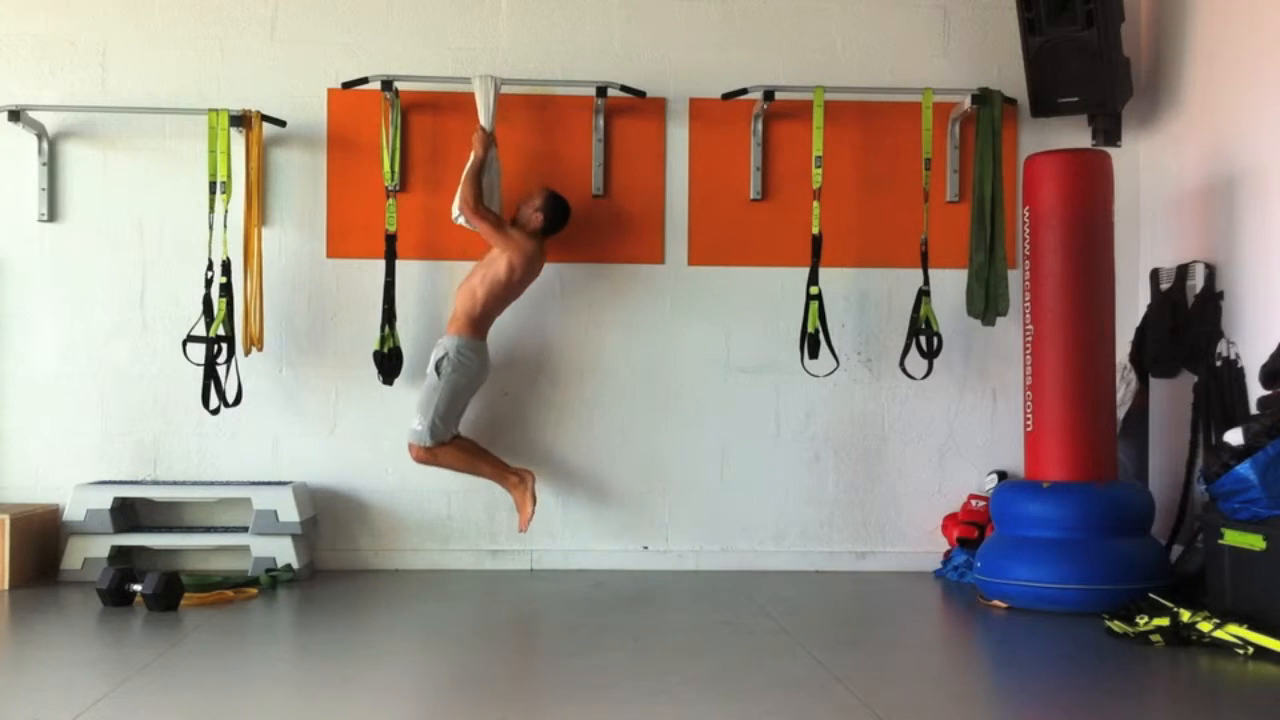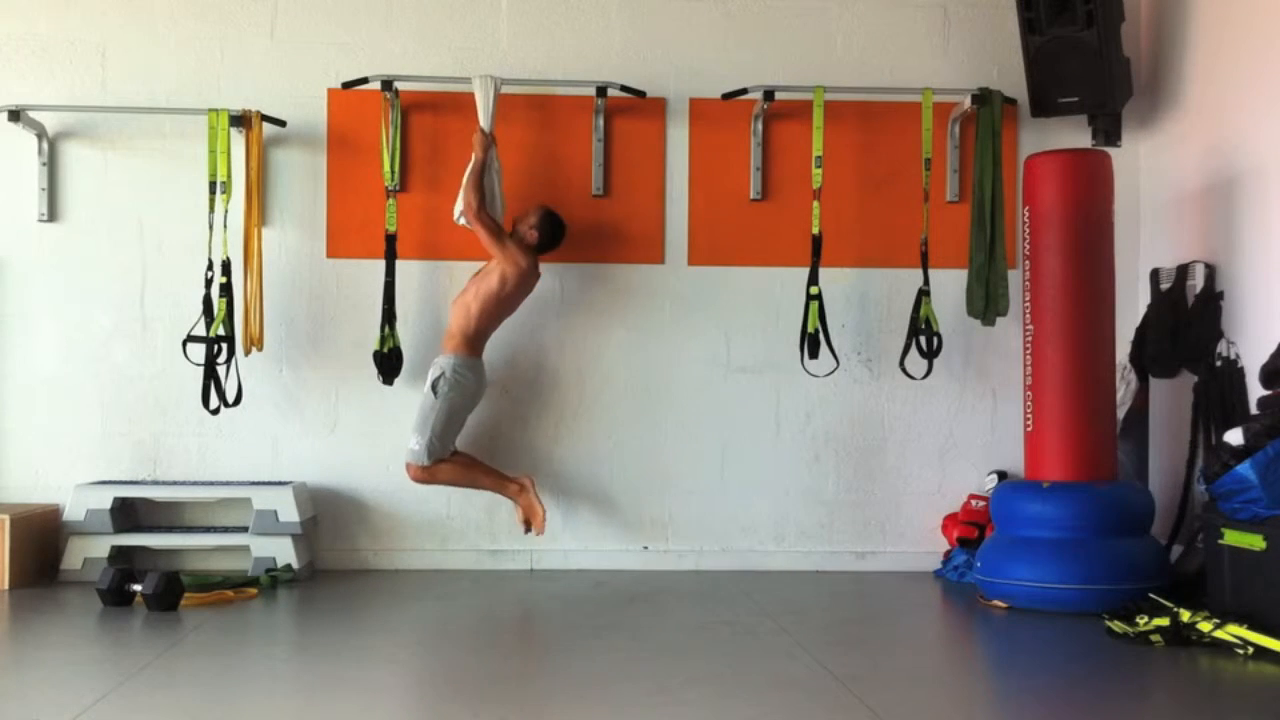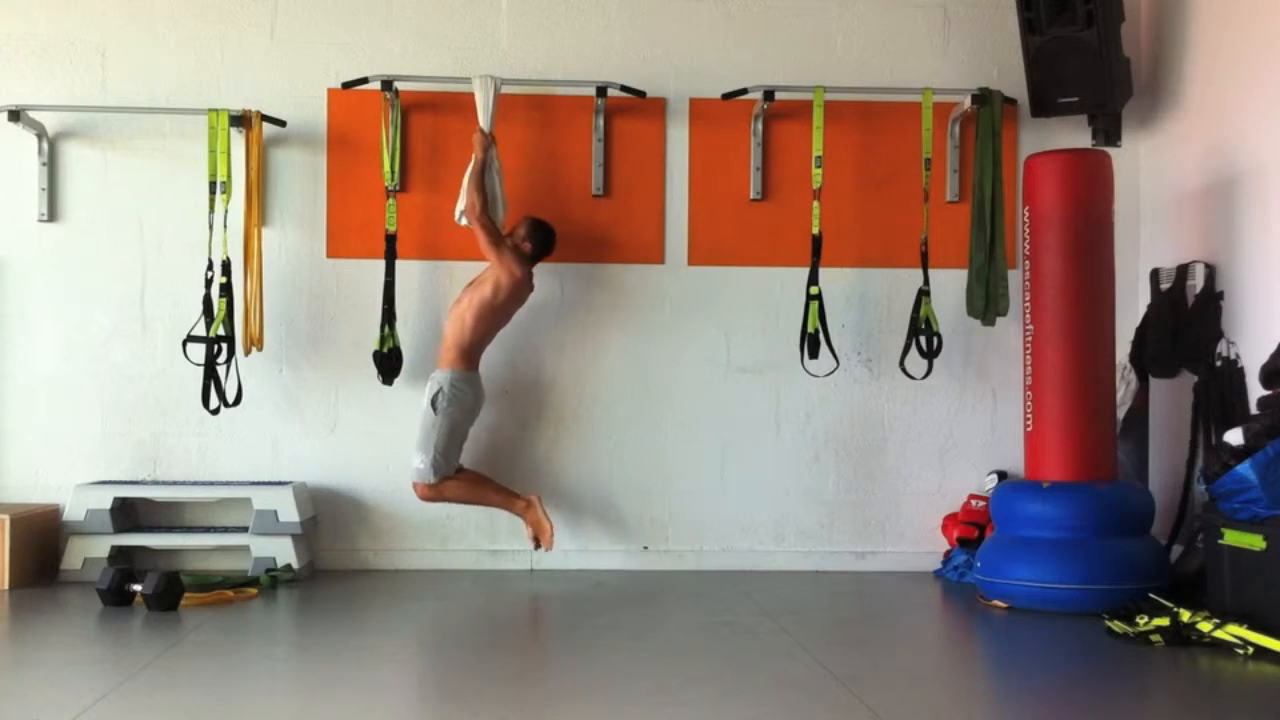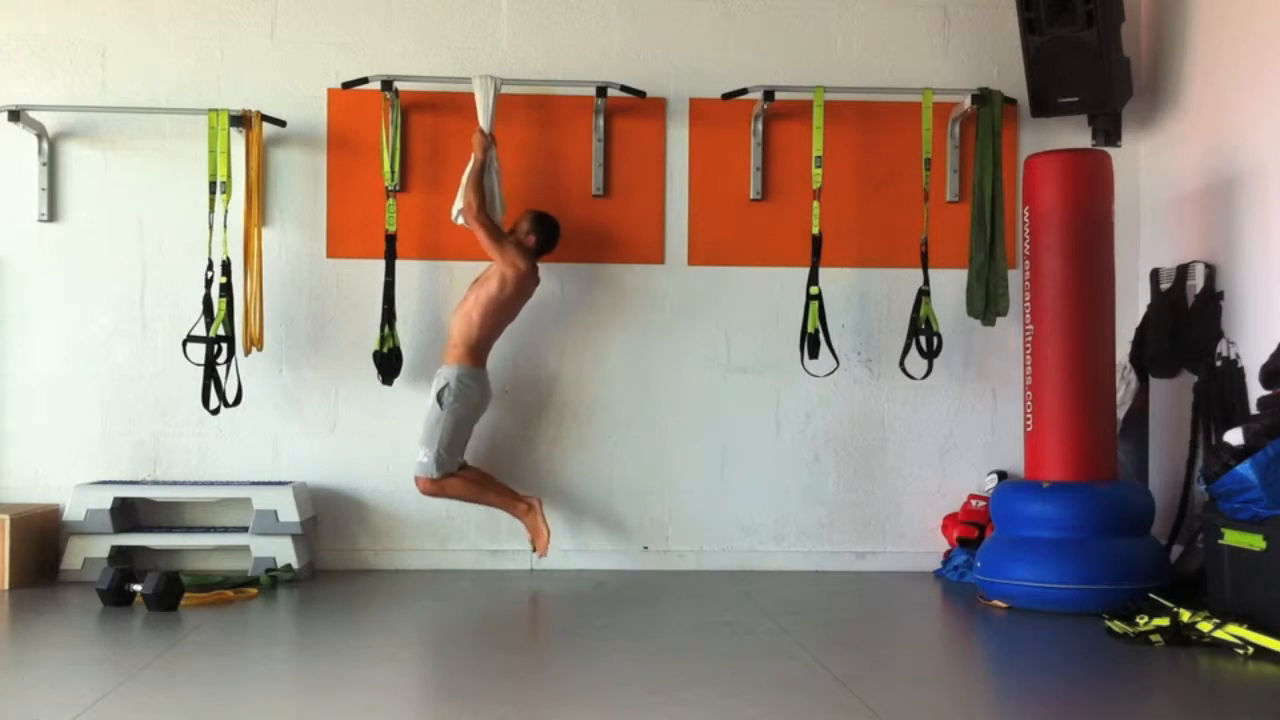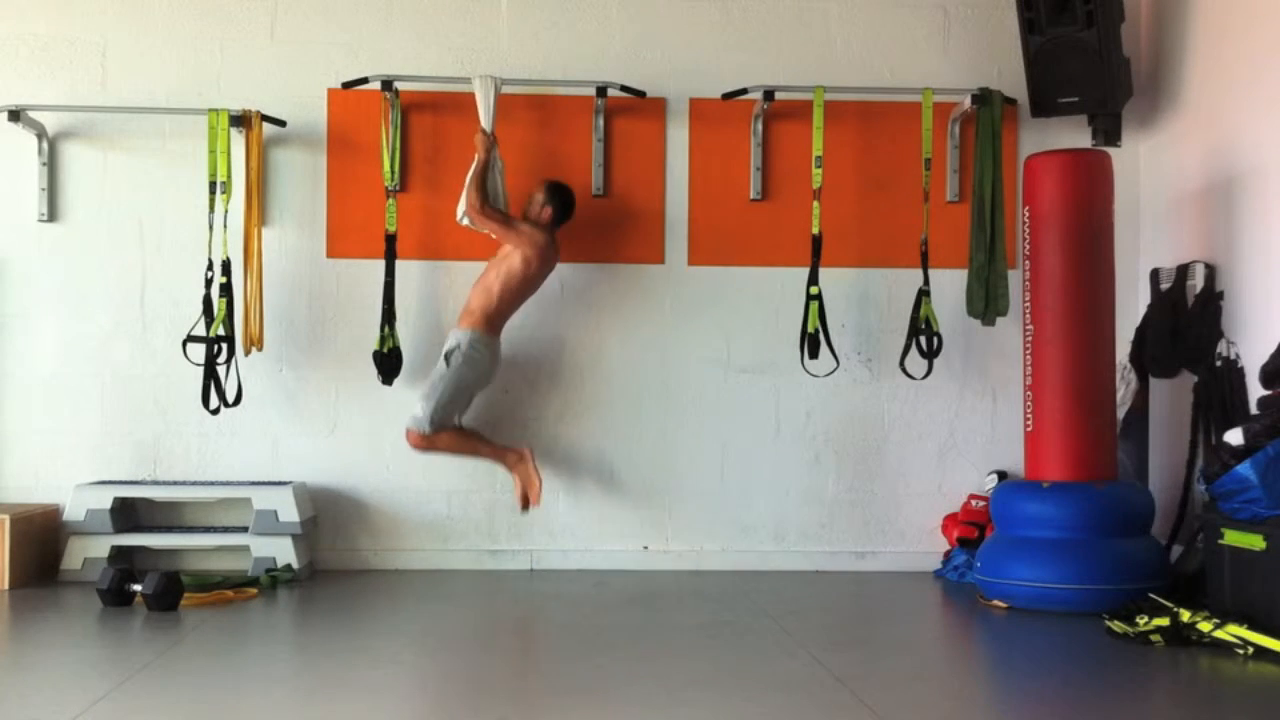
dt=0.2s
person 1, frame 1
left shoulder: (522, 247)
right shoulder: (522, 248)
left elbow: (469, 206)
right elbow: (480, 211)
left wrist: (479, 154)
right wrist: (486, 156)
left hip: (459, 350)
right hip: (465, 349)
left knee: (423, 448)
right knee: (442, 438)
left ankle: (514, 480)
right ankle: (515, 478)
person 1, frame 2
left shoulder: (518, 262)
right shoulder: (520, 265)
left elbow: (473, 210)
right elbow: (482, 214)
left wrist: (481, 155)
right wrist: (485, 159)
left hip: (455, 368)
right hip: (462, 366)
left knee: (421, 467)
right knee: (438, 456)
left ankle: (515, 488)
right ankle: (515, 488)
person 1, frame 3
left shoulder: (512, 272)
right shoulder: (515, 276)
left elbow: (477, 212)
right elbow: (483, 216)
left wrist: (480, 155)
right wrist: (485, 159)
left hip: (452, 382)
right hip: (459, 381)
left knee: (427, 486)
right knee: (444, 474)
left ankle: (521, 505)
right ankle: (520, 503)
person 1, frame 4
left shoulder: (517, 266)
right shoulder: (520, 272)
left elbow: (474, 211)
right elbow: (483, 216)
left wrist: (480, 155)
right wrist: (485, 159)
left hip: (459, 380)
right hip: (465, 378)
left knee: (429, 480)
right knee: (448, 471)
left ankle: (522, 508)
right ankle: (521, 504)
person 1, frame 5
left shoulder: (536, 241)
right shoulder: (539, 248)
left elbow: (476, 207)
right elbow: (486, 213)
left wrist: (483, 155)
right wrist: (488, 159)
left hip: (469, 345)
right hip: (476, 345)
left knee: (420, 434)
right knee: (442, 431)
left ankle: (513, 457)
right ankle: (515, 460)
